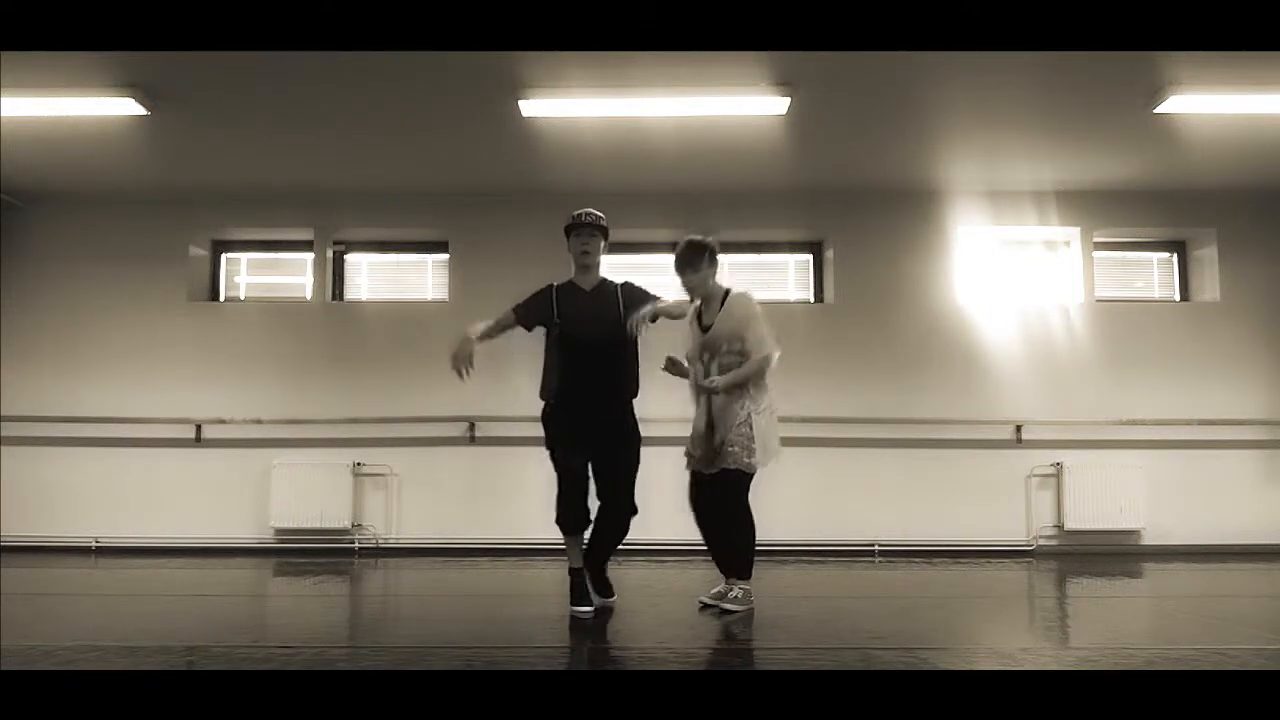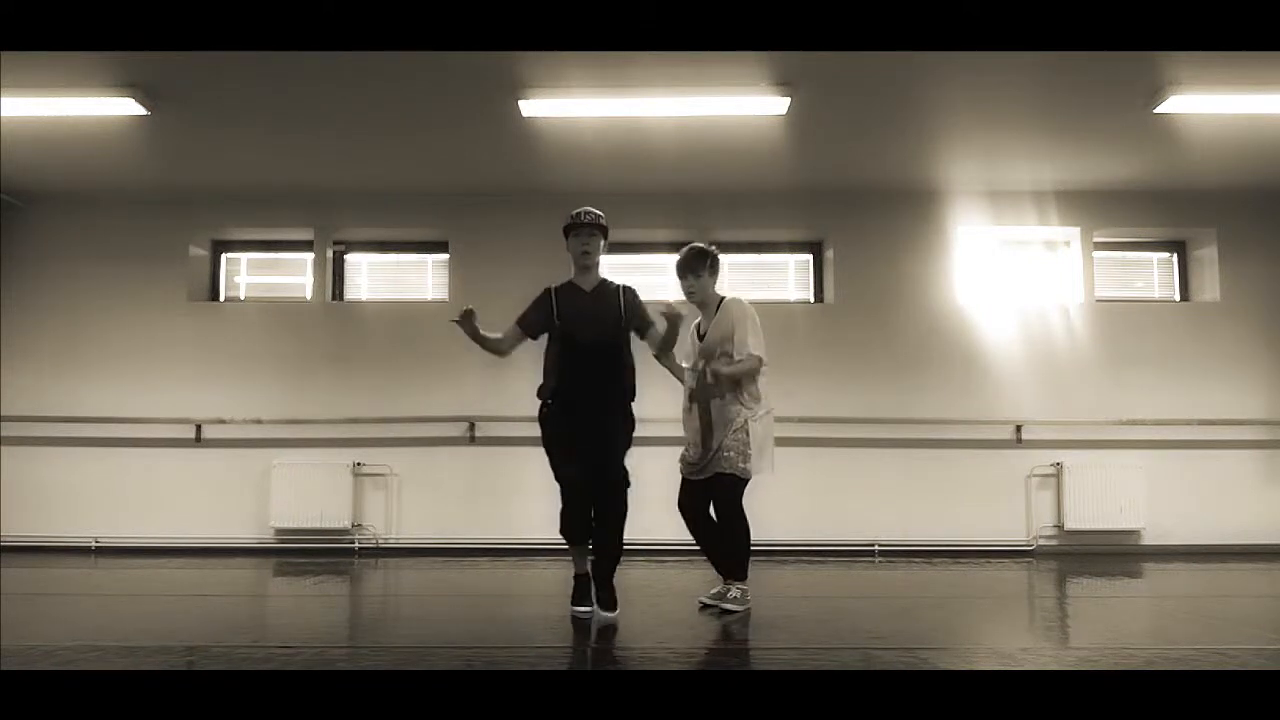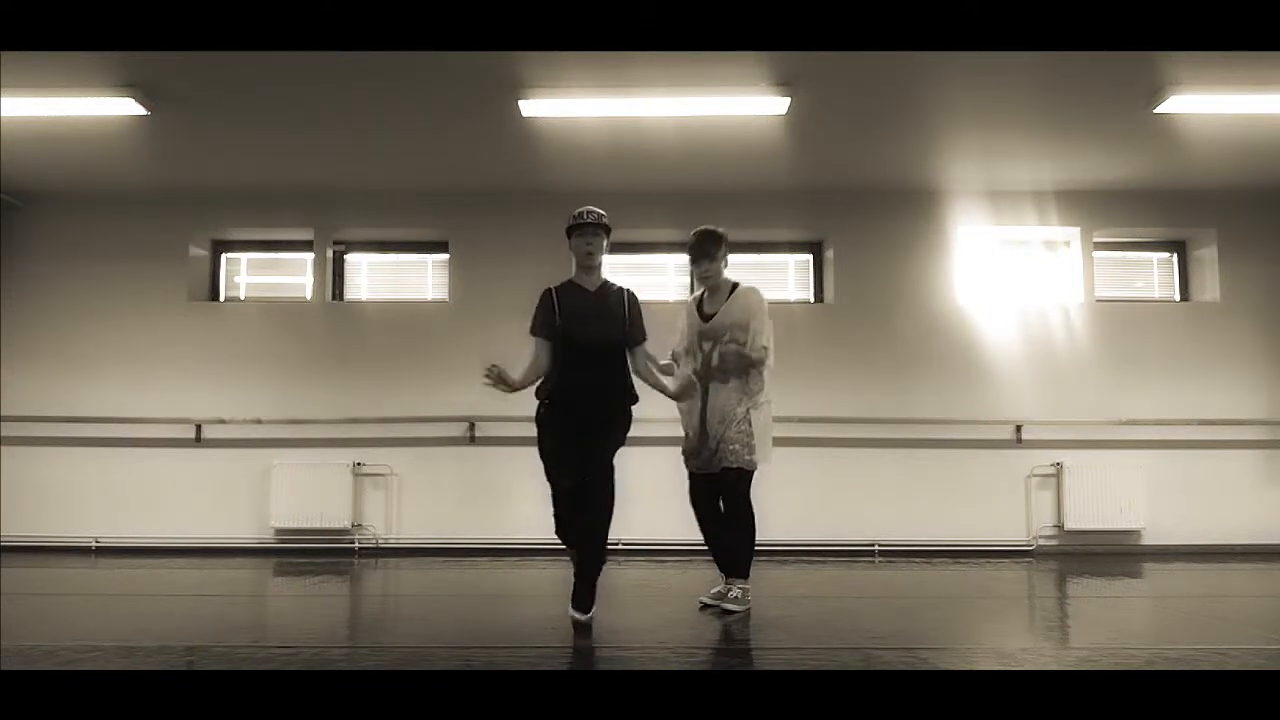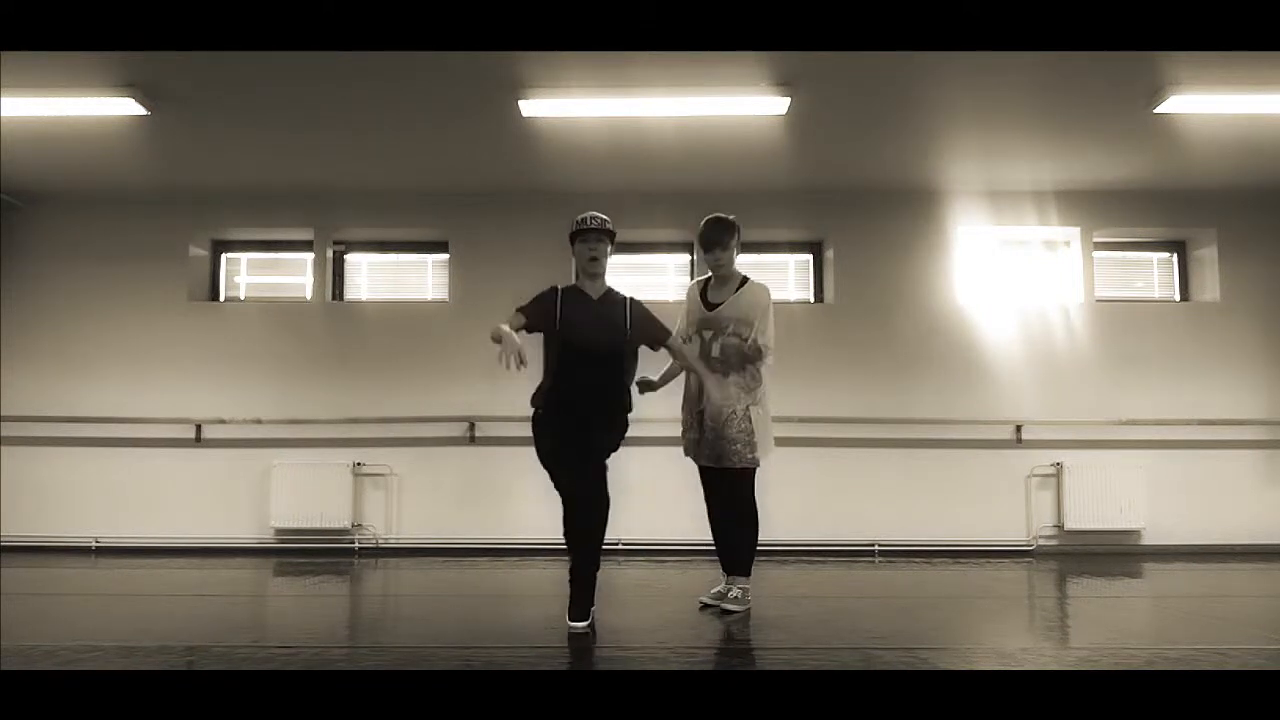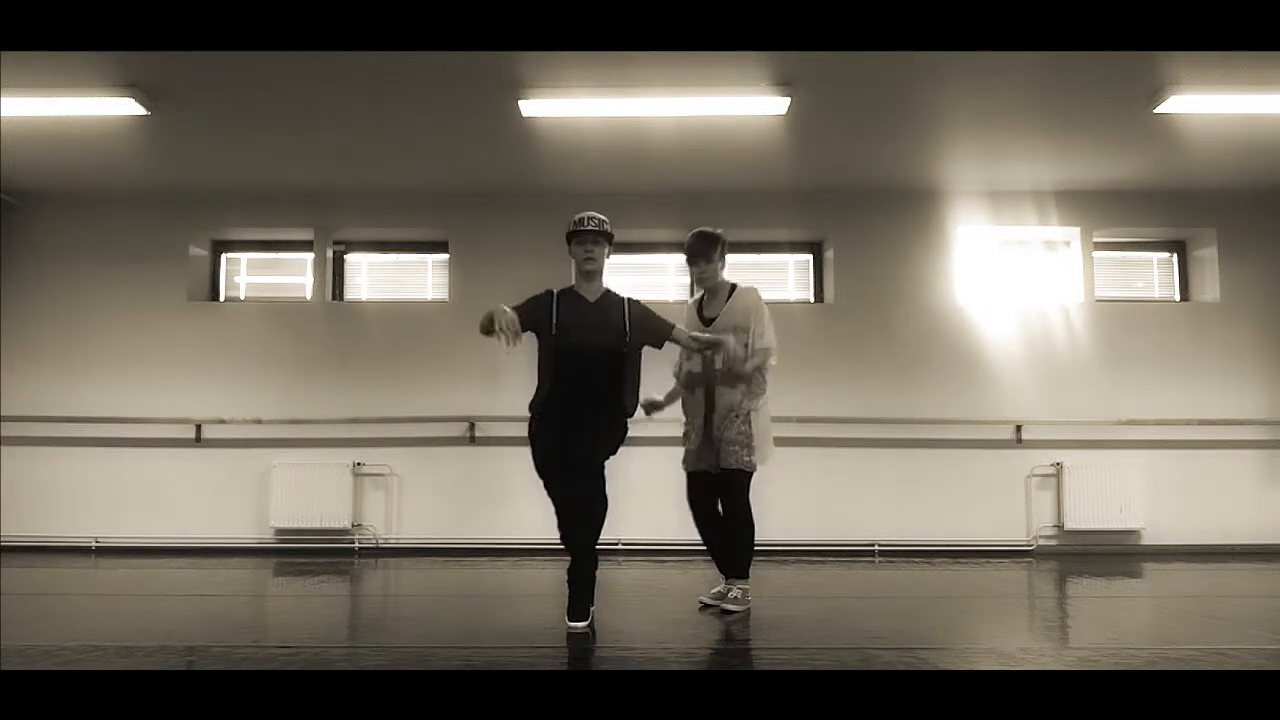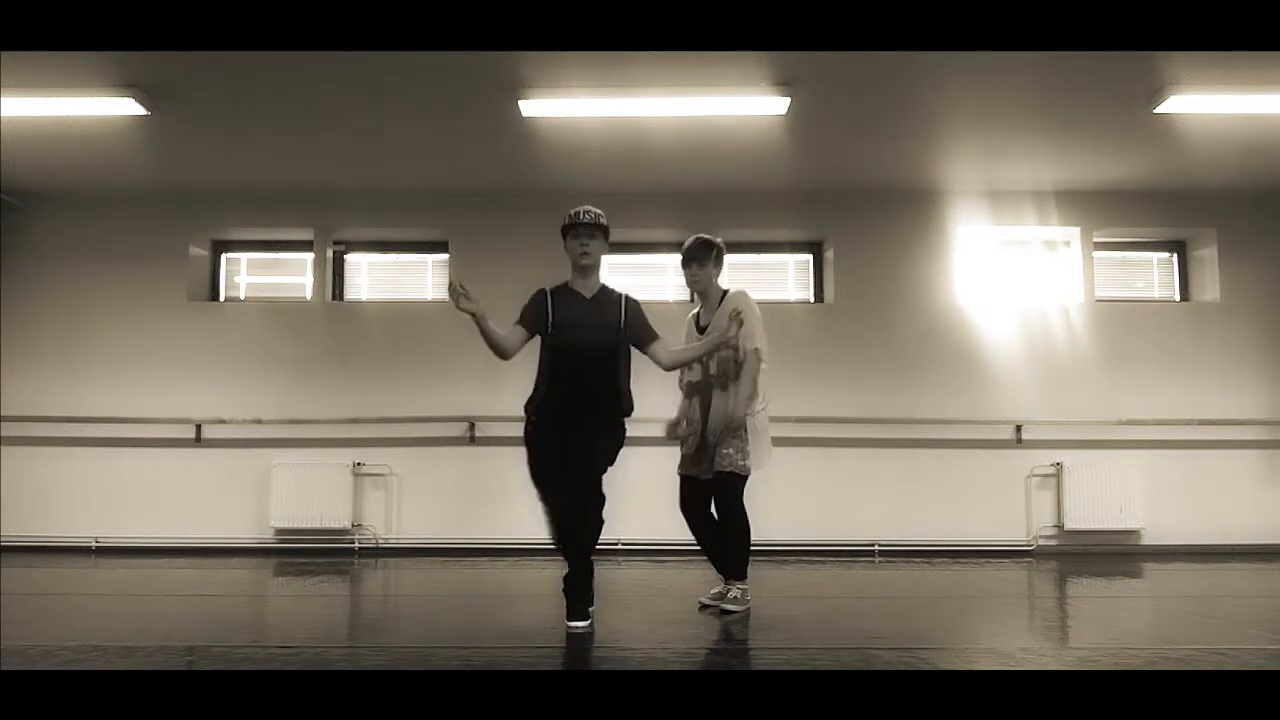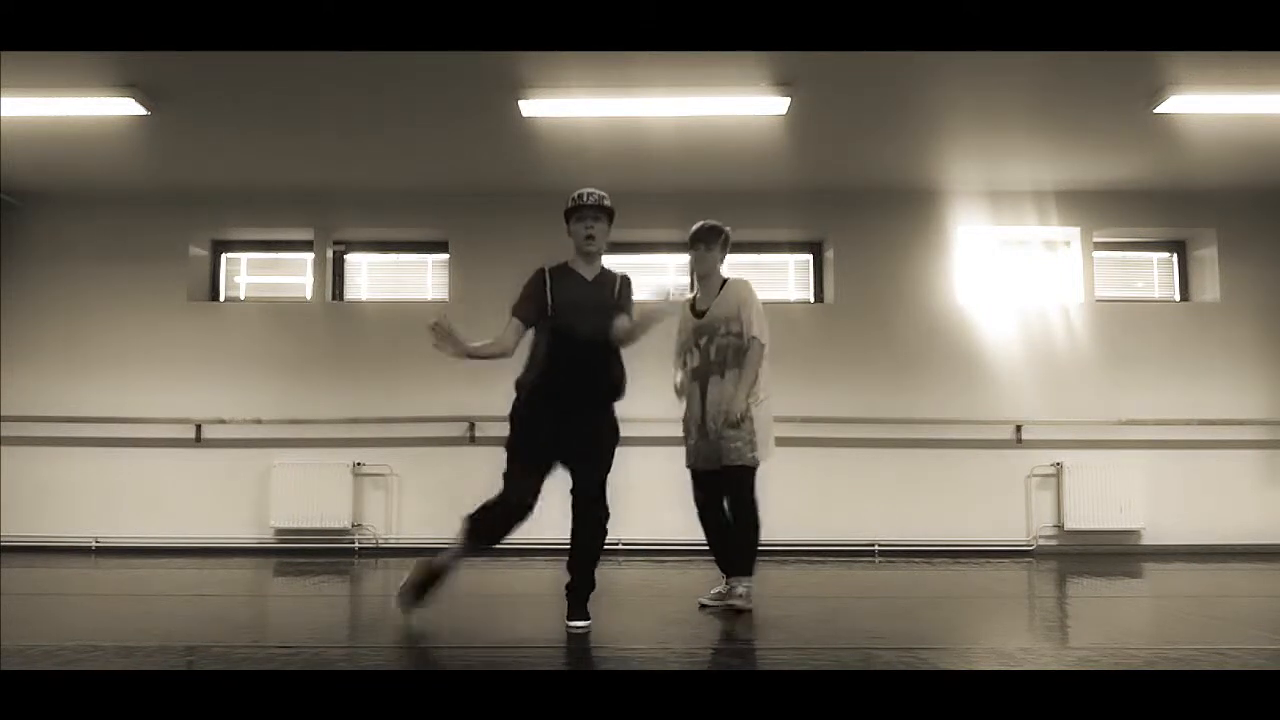
dt=0.3s
person 1, frame 1
left shoulder: (624, 294)
right shoulder: (552, 297)
left elbow: (678, 310)
right elbow: (499, 324)
left wrist: (651, 309)
right wrist: (470, 337)
left hip: (615, 412)
right hip: (566, 411)
left knee: (621, 498)
right knee: (572, 484)
left ankle: (596, 563)
right ankle: (577, 575)
person 1, frame 2
left shoulder: (624, 297)
right shoulder: (552, 298)
left elbow: (654, 349)
right elbow: (505, 345)
left wrist: (672, 327)
right wrist: (473, 332)
left hip: (611, 411)
right hip: (562, 411)
left knee: (611, 483)
right knee: (576, 490)
left ankle: (604, 576)
right ankle: (582, 575)
person 1, frame 3
left shoulder: (625, 300)
right shoulder: (553, 298)
left elbow: (640, 361)
right elbow: (542, 361)
left wrist: (671, 389)
right wrist: (516, 382)
left hip: (610, 410)
right hip: (561, 411)
left knee: (597, 481)
right knee: (569, 494)
left ankle: (587, 581)
right ankle: (585, 576)
person 1, frame 4
left shoulder: (628, 310)
right shoulder: (554, 301)
left elbow: (677, 347)
right elbow: (508, 322)
right wrist: (508, 333)
left hip: (605, 419)
right hip: (556, 417)
left knee: (586, 495)
right knee: (583, 496)
left ankle: (580, 593)
right ankle: (582, 589)
person 1, frame 5
left shoulder: (629, 311)
right shoulder: (548, 304)
left elbow: (687, 338)
right elbow: (487, 326)
left wrist: (720, 341)
right wrist: (500, 314)
left hip: (603, 422)
right hip: (553, 423)
left knee: (584, 498)
right knee: (575, 503)
left ankle: (580, 593)
right ankle: (582, 591)
person 1, frame 6
left shoulder: (624, 306)
right shoulder: (546, 301)
left elbow: (665, 359)
right elbow: (507, 349)
left wrist: (717, 340)
right wrist: (478, 316)
left hip: (601, 424)
right hip: (549, 422)
left knee: (585, 494)
right knee: (564, 511)
left ankle: (579, 594)
right ankle: (579, 586)
person 1, frame 7
left shoulder: (619, 285)
right shoulder: (545, 280)
left elbow: (619, 335)
right elbow: (508, 341)
left wrist: (647, 320)
right wrist: (466, 349)
left hip: (593, 415)
right hip: (539, 407)
left knee: (591, 505)
right knee: (516, 499)
left ankle: (578, 599)
right ankle: (437, 567)
person 2, frame 1
left shoulder: (742, 304)
right shoulder: (695, 314)
left elbow: (763, 359)
left wrist: (725, 380)
right wrist: (680, 368)
left hip: (744, 416)
right hip: (709, 420)
left knee: (732, 498)
right knee: (703, 499)
left ankle: (743, 585)
right ankle: (730, 578)
person 2, frame 2
left shoulder: (737, 309)
right shoulder: (695, 328)
left elbow: (754, 361)
left wrist: (728, 369)
right wrist: (671, 364)
left hip: (741, 422)
right hip: (704, 429)
left knee: (727, 500)
right knee: (690, 504)
left ankle: (740, 585)
right ankle: (727, 579)
person 2, frame 3
left shoulder: (750, 298)
right shoulder: (693, 307)
left elbow: (763, 353)
right elbow: (684, 362)
left wrist: (751, 356)
right wrist: (659, 366)
left hip: (741, 413)
right hip: (702, 417)
left knee: (734, 496)
right knee: (702, 498)
left ankle: (741, 584)
right ankle: (729, 578)
person 2, frame 4
left shoulder: (757, 294)
right shoulder: (695, 291)
left elbow: (764, 352)
left wrist: (752, 351)
right wrist: (659, 382)
left hip: (740, 407)
right hip: (701, 408)
left knee: (739, 495)
right knee: (715, 496)
left ankle: (742, 583)
right ankle: (729, 578)
person 2, frame 5
left shoulder: (748, 297)
right shoulder: (693, 309)
left elbow: (766, 353)
left wrist: (747, 367)
right wrist: (664, 401)
left hip: (740, 413)
right hip: (702, 419)
left knee: (734, 498)
right knee: (700, 499)
left ankle: (740, 584)
right ankle: (728, 578)
person 2, frame 6
left shoulder: (739, 302)
right shoulder: (692, 320)
left elbow: (755, 354)
left wrist: (741, 401)
right wrist: (680, 417)
left hip: (737, 420)
right hip: (700, 424)
left knee: (728, 498)
right knee: (692, 503)
left ankle: (740, 585)
right ankle: (728, 578)
person 2, frame 7
left shoulder: (740, 290)
right shoulder: (686, 307)
left elbow: (757, 345)
left wrist: (739, 397)
right wrist: (680, 380)
left hip: (738, 409)
right hip: (700, 414)
left knee: (739, 492)
right knee: (706, 498)
left ankle: (744, 582)
right ankle: (730, 578)
